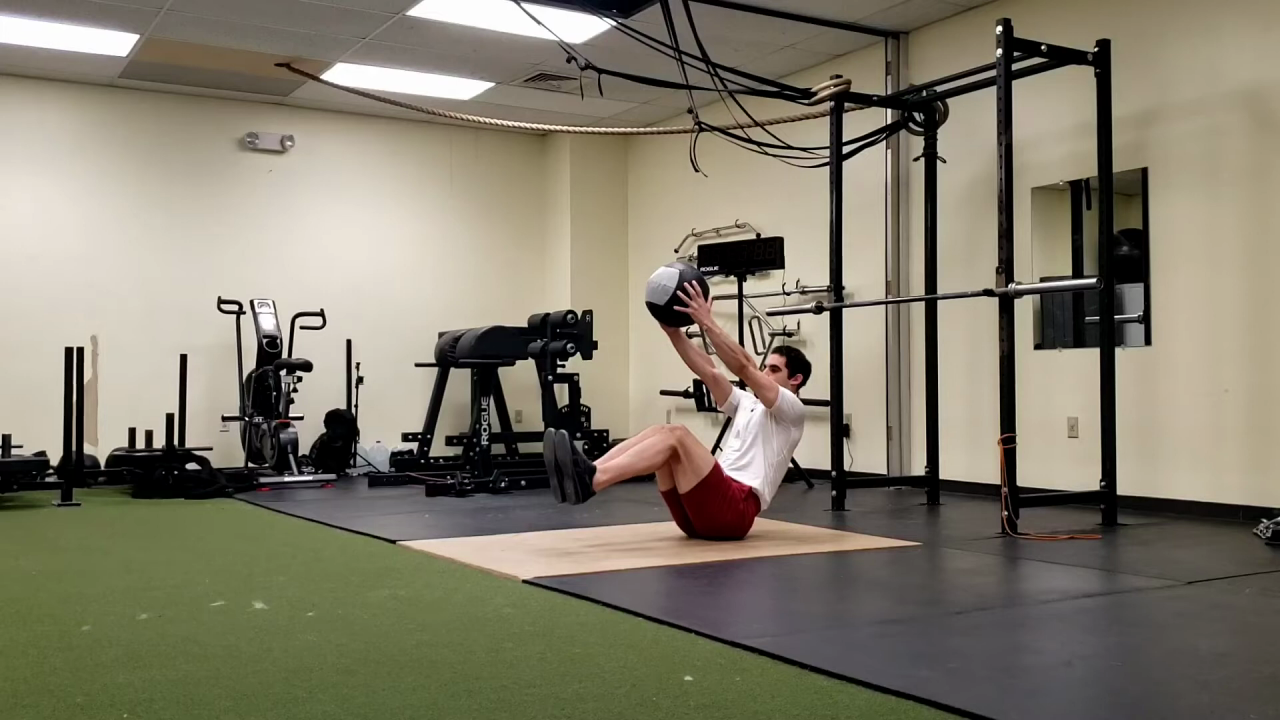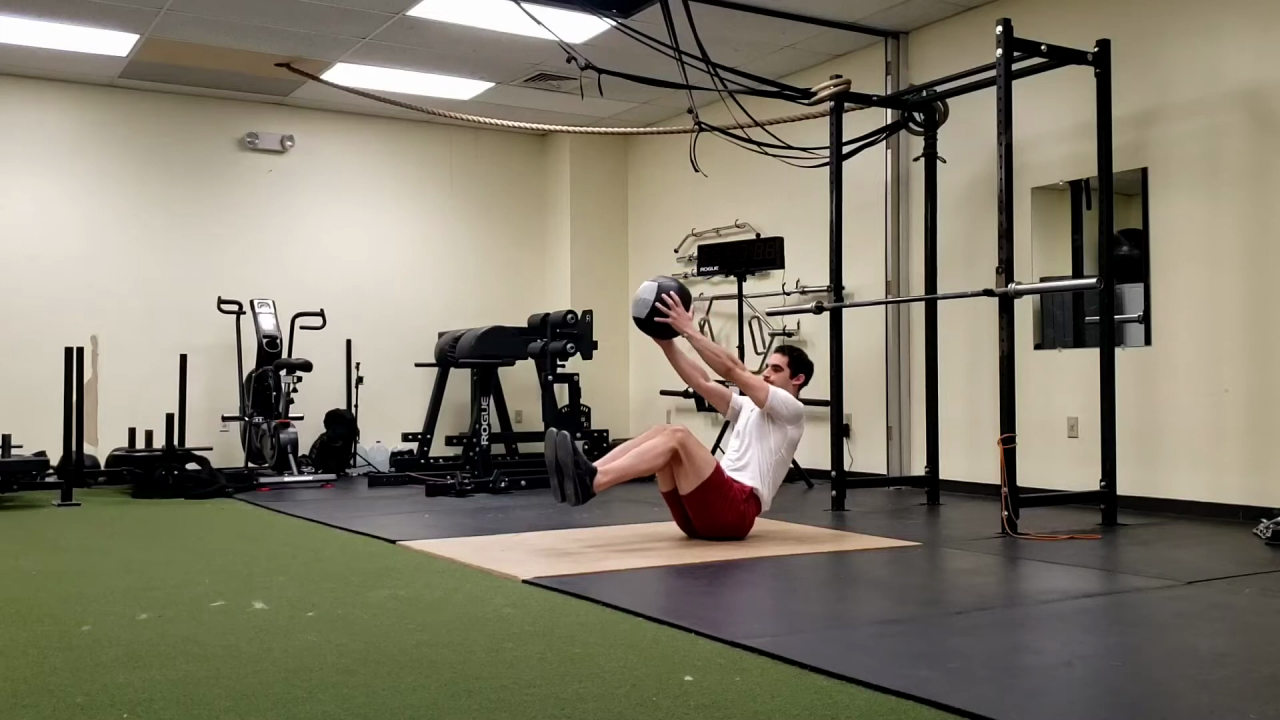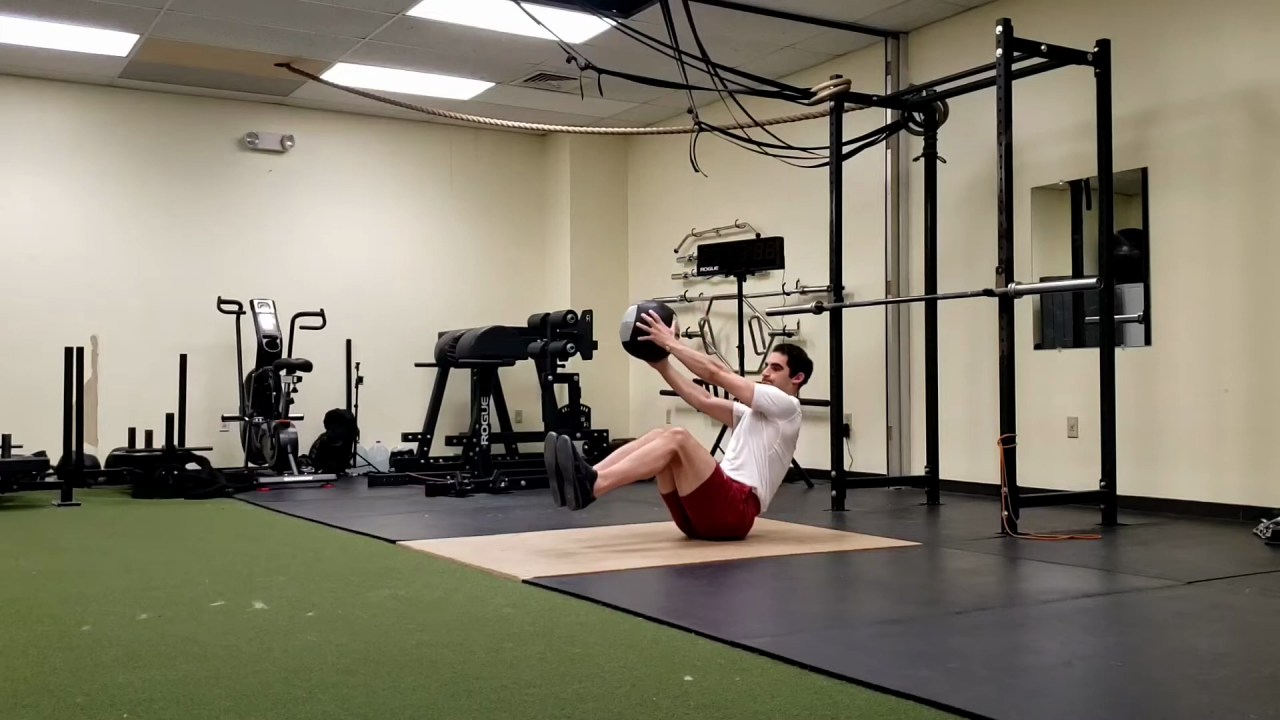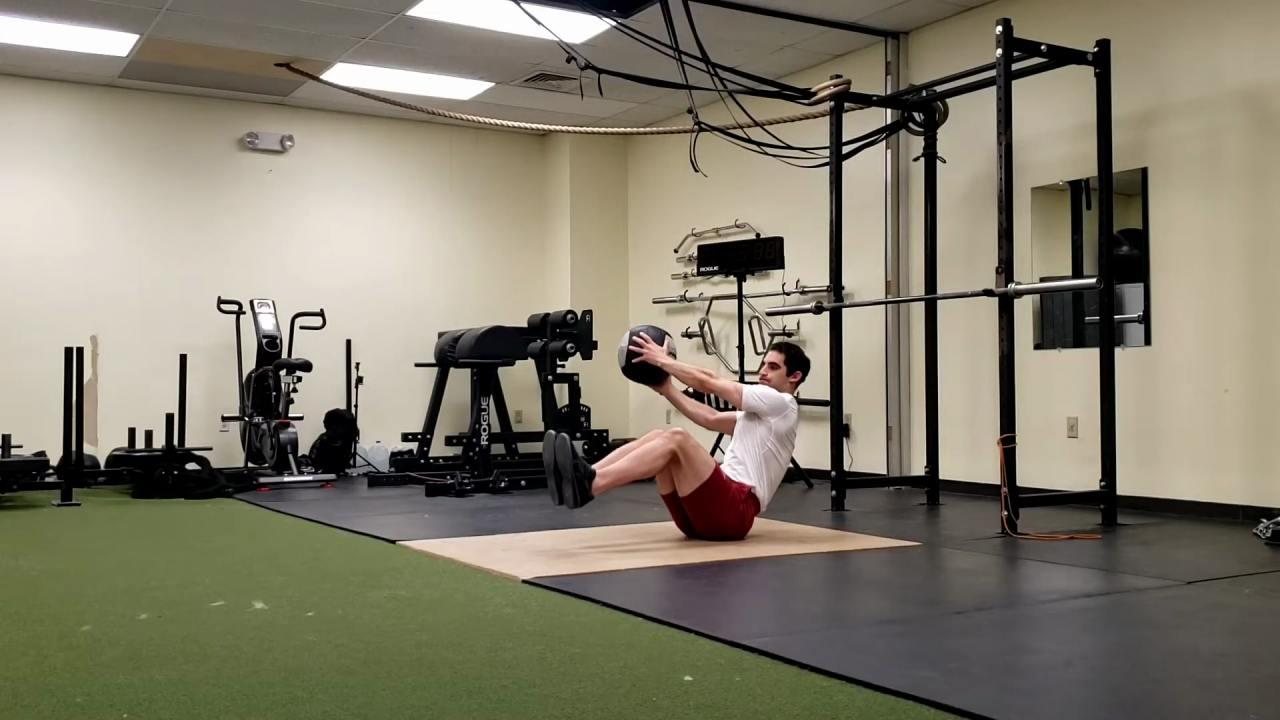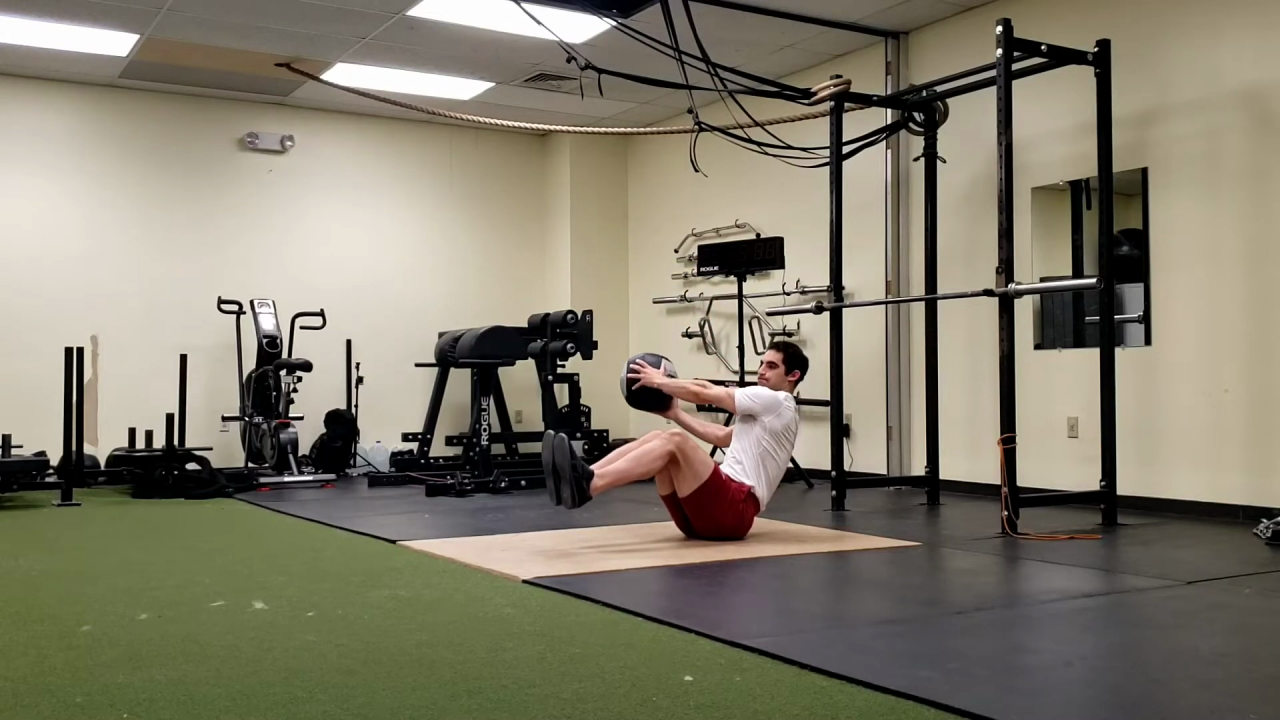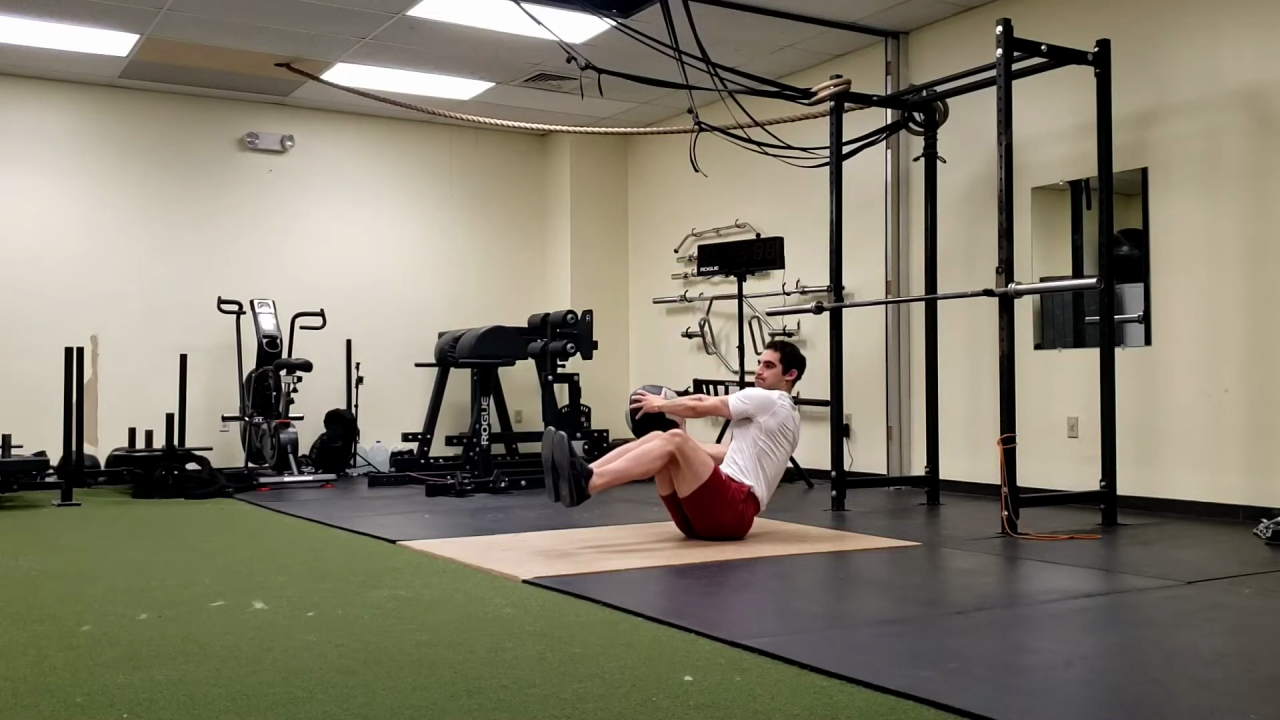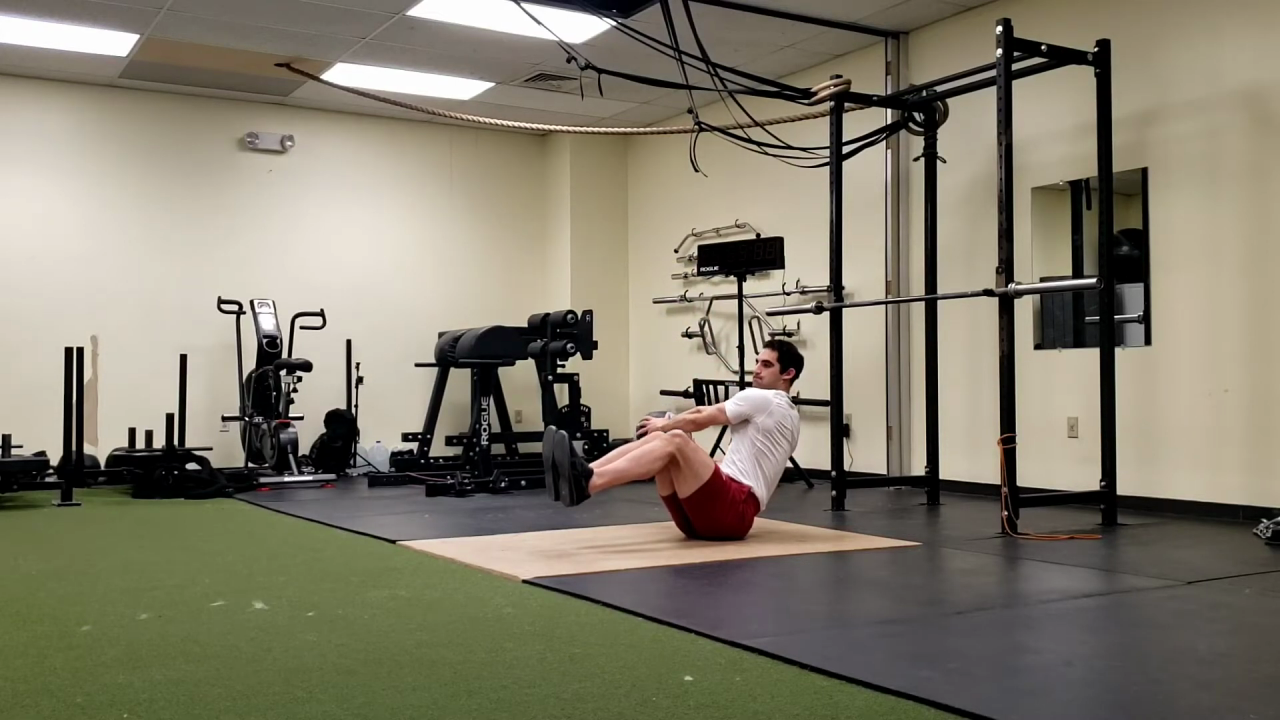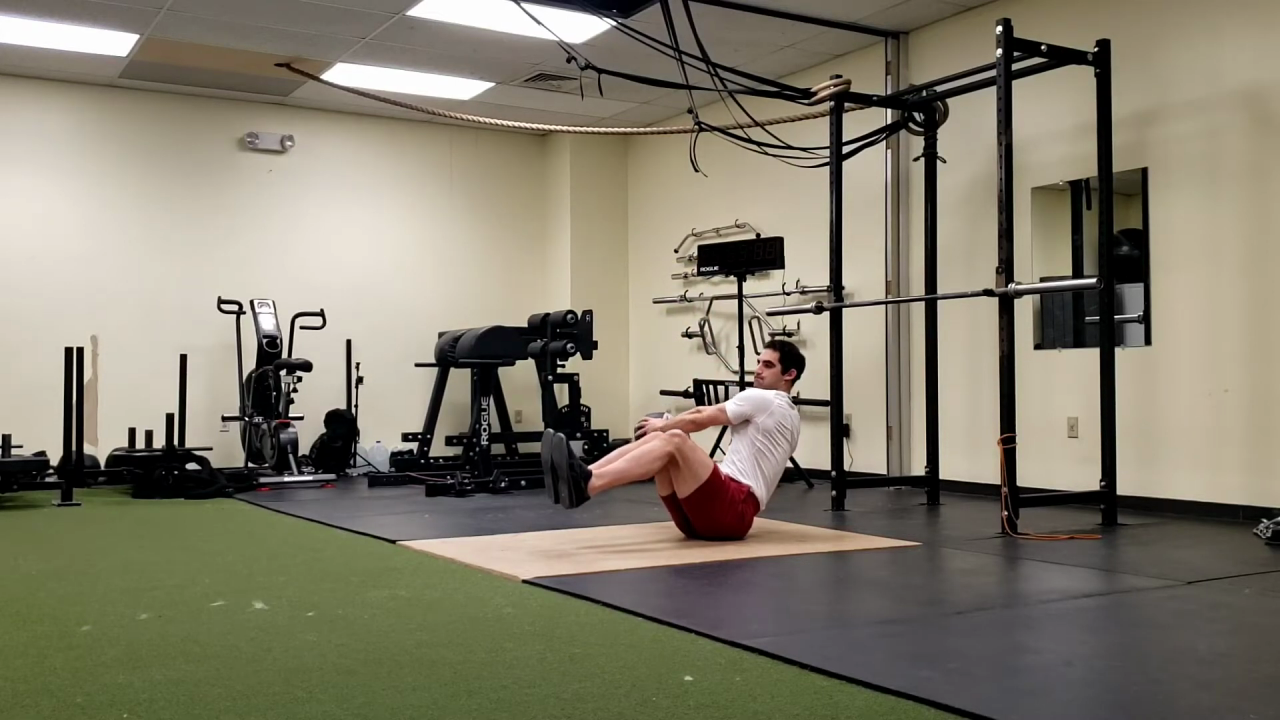
dt=0.5s
person 1, frame 1
left shoulder: (791, 412)
right shoulder: (748, 404)
left elbow: (745, 368)
right elbow: (708, 372)
left wrist: (706, 323)
right wrist: (673, 331)
left hip: (734, 510)
right hip: (701, 509)
left knee: (675, 435)
right knee: (660, 433)
left ankle: (590, 481)
right ankle: (588, 473)
person 1, frame 2
left shoulder: (791, 411)
right shoulder: (750, 407)
left elbow: (733, 370)
right elbow: (703, 383)
left wrist: (688, 329)
right wrist: (666, 343)
left hip: (735, 510)
right hip: (704, 510)
left knee: (677, 436)
right knee: (662, 433)
left ankle: (589, 482)
right ankle: (587, 474)
person 1, frame 3
left shoulder: (786, 407)
right shoulder: (754, 413)
left elbow: (718, 374)
right elbow: (704, 401)
left wrist: (671, 343)
right wrist: (662, 364)
left hip: (734, 510)
right hip: (703, 509)
left knee: (677, 437)
right knee: (661, 436)
left ankle: (591, 486)
right ankle: (588, 477)
person 1, frame 4
left shoulder: (780, 404)
right shoulder: (759, 414)
left elbow: (708, 381)
right elbow: (712, 419)
left wrist: (663, 361)
right wrist: (666, 388)
left hip: (734, 511)
right hip: (705, 509)
left knee: (676, 438)
right knee: (660, 437)
left ankle: (589, 485)
right ankle: (586, 476)
person 1, frame 5
left shoulder: (776, 402)
right shoulder: (764, 413)
left elbow: (704, 392)
right elbow: (721, 437)
left wrist: (659, 381)
right wrist: (674, 413)
left hip: (733, 510)
right hip: (704, 511)
left knee: (674, 440)
right knee: (658, 438)
left ankle: (588, 486)
right ankle: (584, 476)
person 1, frame 6
left shoulder: (769, 400)
right shoulder: (773, 413)
left elbow: (702, 405)
left wrist: (661, 404)
right wrist: (688, 447)
left hip: (733, 510)
left knee: (674, 440)
right knee: (658, 438)
left ankle: (586, 484)
right ankle: (582, 475)
person 1, frame 7
left shoulder: (764, 399)
right shoulder: (781, 414)
left elbow: (702, 418)
left wrist: (664, 424)
right wrist: (691, 461)
left hip: (733, 510)
right hip: (710, 509)
left knee: (675, 440)
right knee: (658, 440)
left ankle: (586, 484)
right ankle: (583, 474)
person 1, frame 8
left shoulder: (766, 400)
right shoulder: (779, 414)
left elbow: (700, 419)
left wrist: (662, 424)
left hip: (732, 510)
right hip: (707, 509)
left knee: (674, 439)
right knee: (657, 439)
left ankle: (585, 486)
right ankle: (582, 476)
